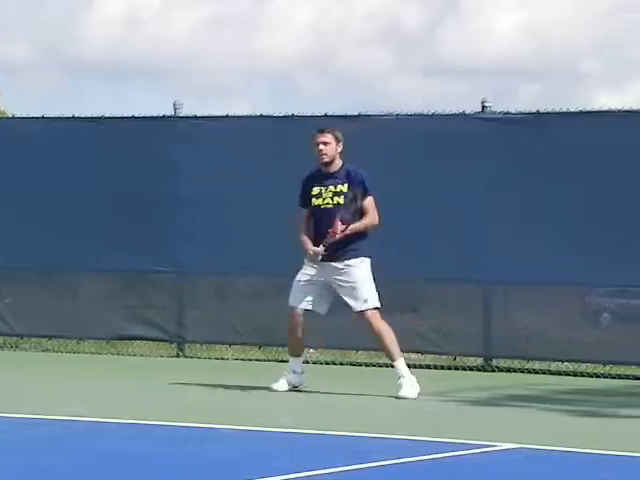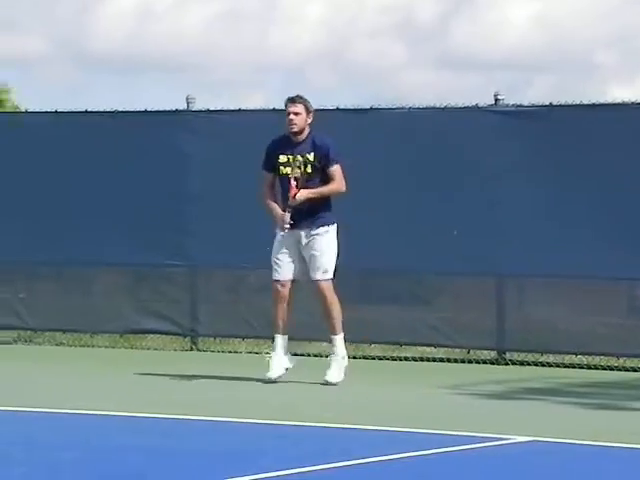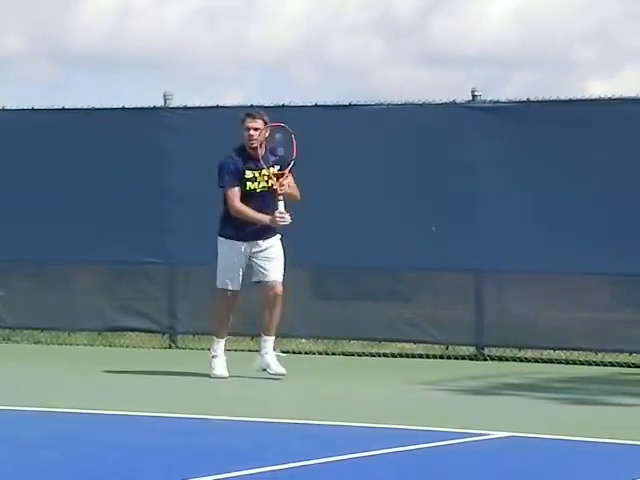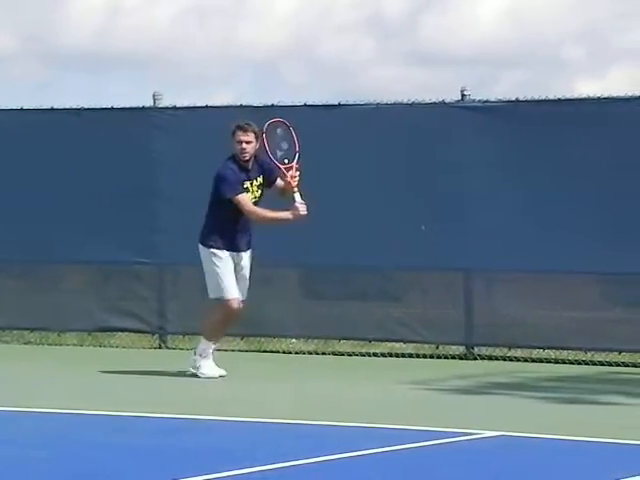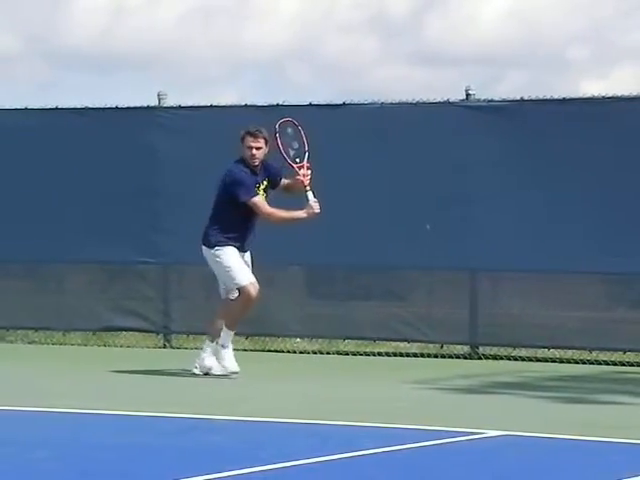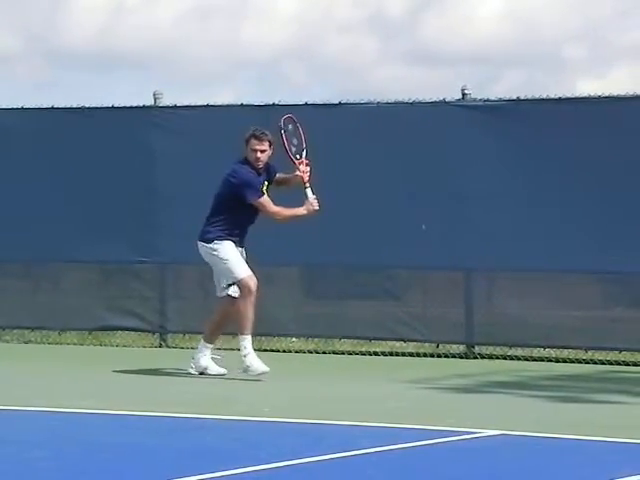
dt=0.4s
person 1, frame 1
left shoulder: (355, 177)
right shoulder: (309, 181)
left elbow: (372, 218)
right elbow: (304, 223)
left wrist: (347, 229)
right wrist: (308, 247)
left hip: (351, 260)
right hip: (319, 262)
left knee: (371, 317)
right knee: (295, 315)
left ankle: (405, 375)
right ankle: (295, 372)
person 1, frame 2
left shoulder: (322, 145)
right shoulder: (275, 147)
left elbow: (340, 185)
right elbow: (268, 188)
left wrist: (308, 193)
right wrist: (276, 212)
left hip: (319, 227)
right hip: (288, 229)
left knee: (324, 288)
right knee: (281, 289)
left ankle: (339, 354)
right ankle: (280, 354)
person 1, frame 3
left shoulder: (277, 158)
right shoulder: (231, 162)
left elbow: (296, 193)
right elbow: (234, 206)
left wrist: (285, 188)
right wrist: (267, 219)
left hip: (267, 238)
right hip: (233, 237)
left knee: (275, 290)
right knee: (228, 295)
left ankle: (267, 353)
right ankle: (218, 354)
person 1, frame 4
left shoulder: (262, 166)
right shoulder: (227, 172)
left elbow: (283, 189)
right elbow: (251, 212)
left wrist: (291, 183)
right wrist: (289, 215)
left hip: (243, 246)
right hip: (217, 246)
left knee: (236, 307)
right knee: (229, 304)
left ankle: (205, 354)
right ankle: (201, 356)
person 1, frame 5
left shoulder: (266, 169)
right shoulder: (238, 175)
left elbow: (286, 186)
right elbow: (267, 213)
left wrist: (300, 182)
right wrist: (304, 213)
left hip: (241, 246)
right hip: (220, 244)
left knee: (234, 302)
right knee: (250, 290)
left ankle: (206, 358)
right ankle: (224, 345)
person 1, frame 6
left shoulder: (264, 168)
right shoulder: (244, 175)
left elbow: (278, 180)
right elbow: (273, 212)
left wrist: (296, 177)
right wrist: (304, 209)
left hip: (232, 242)
right hip: (216, 240)
left knee: (231, 301)
right knee: (249, 285)
left ankle: (201, 358)
right ankle: (247, 353)
